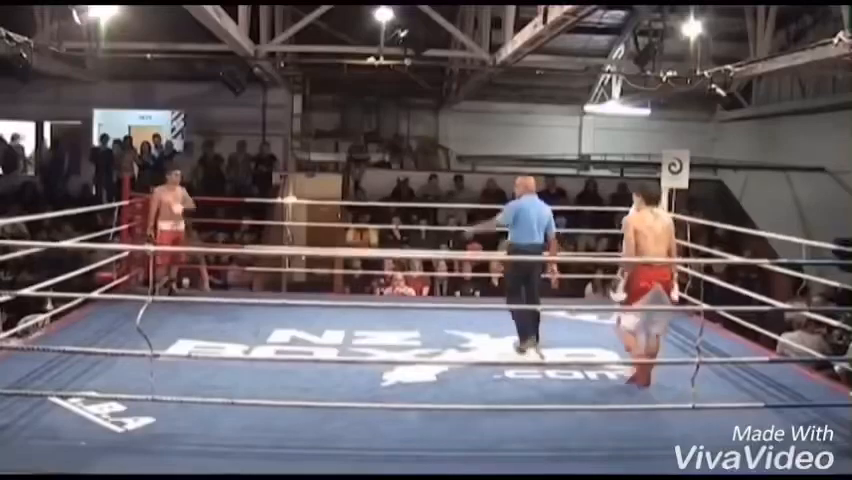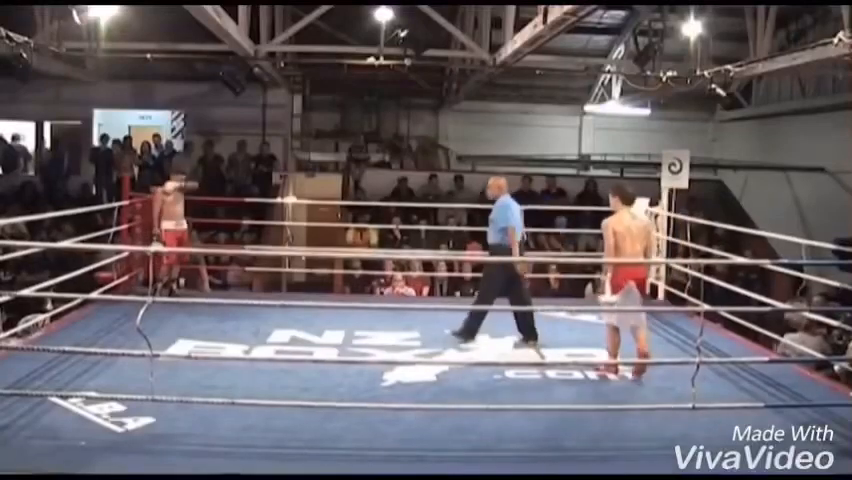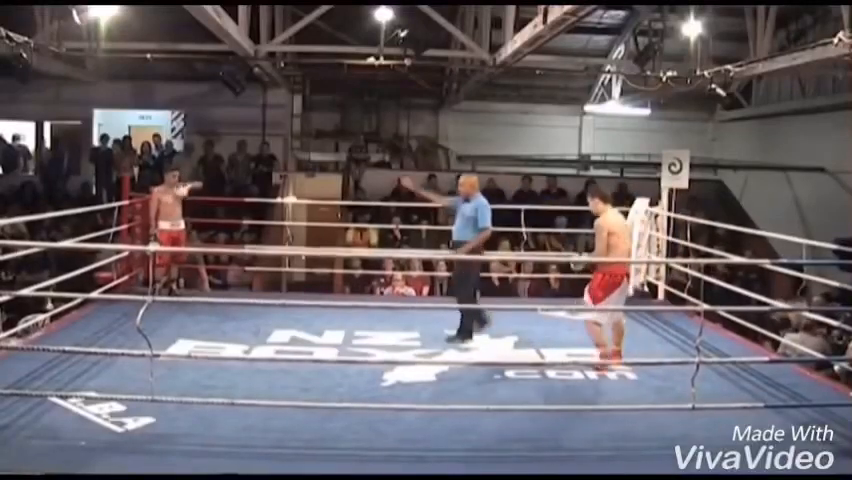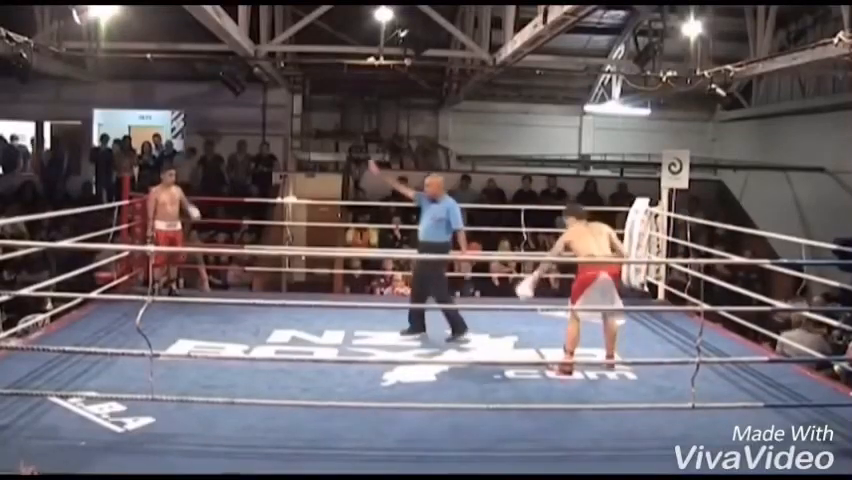
dt=0.4s
person 1, frame 1
left shoulder: (631, 220)
right shoulder: (667, 220)
left elbow: (629, 254)
right elbow: (672, 253)
left wrist: (622, 277)
right wrist: (673, 278)
left hip: (642, 275)
right hip: (663, 275)
left knee: (625, 325)
right knee: (654, 328)
left ankle: (640, 364)
right ankle: (644, 372)
person 1, frame 2
left shoulder: (610, 222)
right shoulder: (644, 221)
left elbow: (609, 255)
right elbow: (649, 253)
left wrist: (606, 278)
left hip: (620, 273)
right hip: (639, 273)
left knee: (613, 321)
right knee: (637, 319)
left ankle: (612, 363)
right ankle: (643, 355)
person 1, frame 3
left shoulder: (602, 222)
right shoulder: (620, 218)
left elbow: (600, 254)
left hip: (608, 272)
right hip: (622, 271)
left knee: (592, 316)
right knee: (616, 314)
left ankle: (605, 353)
right ankle: (615, 354)
person 1, frame 4
left shoulder: (570, 233)
right shoulder: (603, 228)
left elbow: (552, 256)
right elbow: (622, 253)
left wrist: (534, 276)
left hip: (589, 269)
right hip: (611, 268)
left knee: (575, 316)
right knee: (610, 315)
left ankle: (568, 362)
right ankle: (610, 357)
person 2, frame 1
left shoulder: (516, 205)
right shoulder: (545, 208)
left elbow: (495, 223)
right elbow: (552, 238)
left wrist: (474, 229)
right wrist: (552, 262)
left hip: (518, 253)
right hip: (536, 255)
left knee: (514, 297)
right knee: (532, 297)
left ankle: (526, 336)
right ankle: (532, 338)
person 2, frame 2
left shoulder: (501, 205)
right shoulder: (513, 204)
left elbow: (511, 231)
left wrist: (515, 256)
left hip: (501, 253)
right hip: (512, 253)
left knee: (485, 295)
right knee: (519, 296)
left ankle: (468, 331)
right ankle: (530, 335)
person 2, frame 3
left shoulder: (481, 205)
right shoulder: (462, 201)
left elbow: (487, 231)
right elbow: (441, 200)
left wrist: (466, 248)
right wrist: (416, 189)
left hip: (470, 252)
right hip: (461, 250)
left knee: (465, 292)
right knee: (461, 289)
left ankle: (465, 333)
right ankle: (479, 319)
person 2, frame 4
left shoulder: (450, 206)
right shoulder: (426, 200)
left elbow: (460, 231)
right elbow: (404, 189)
left wrist: (464, 252)
right wrist: (379, 174)
left hip: (437, 250)
right hip: (424, 249)
left knee: (439, 292)
right knee: (417, 290)
left ankle: (459, 328)
right ankle: (416, 325)
person 3, frame 1
left shoulder: (182, 190)
right shoulder: (159, 191)
left elbow: (192, 205)
right elbow: (152, 211)
left wrist: (183, 206)
right wrist: (150, 229)
left hip: (179, 227)
right hip: (165, 228)
left knee: (176, 259)
right knee: (163, 259)
left ankle: (172, 286)
right ankle: (157, 287)
person 3, frame 2
left shoulder: (180, 188)
right shoulder: (161, 191)
left elbow: (195, 185)
right elbow: (155, 212)
left wrist: (180, 184)
right wrist: (156, 230)
left hip: (182, 227)
right hip: (168, 228)
left knee: (178, 259)
right knee: (168, 259)
left ankle: (172, 286)
right ankle: (159, 286)
person 3, frame 3
left shoulder: (179, 187)
right shoulder: (157, 191)
left elbow: (199, 185)
right elbow: (152, 213)
left wrist: (188, 186)
right wrist: (153, 230)
left hip: (179, 227)
right hip: (164, 228)
left knee: (176, 259)
right knee: (163, 259)
left ankle: (172, 286)
right ankle: (157, 287)
person 3, frame 4
left shoulder: (178, 190)
right shoulder: (155, 192)
left elbow: (186, 205)
right elbow: (150, 214)
left wrist: (192, 210)
right wrist: (150, 232)
left hip: (176, 228)
right hip: (161, 228)
left knee: (175, 259)
right knee: (159, 259)
left ankle: (172, 287)
right ankle: (156, 288)
